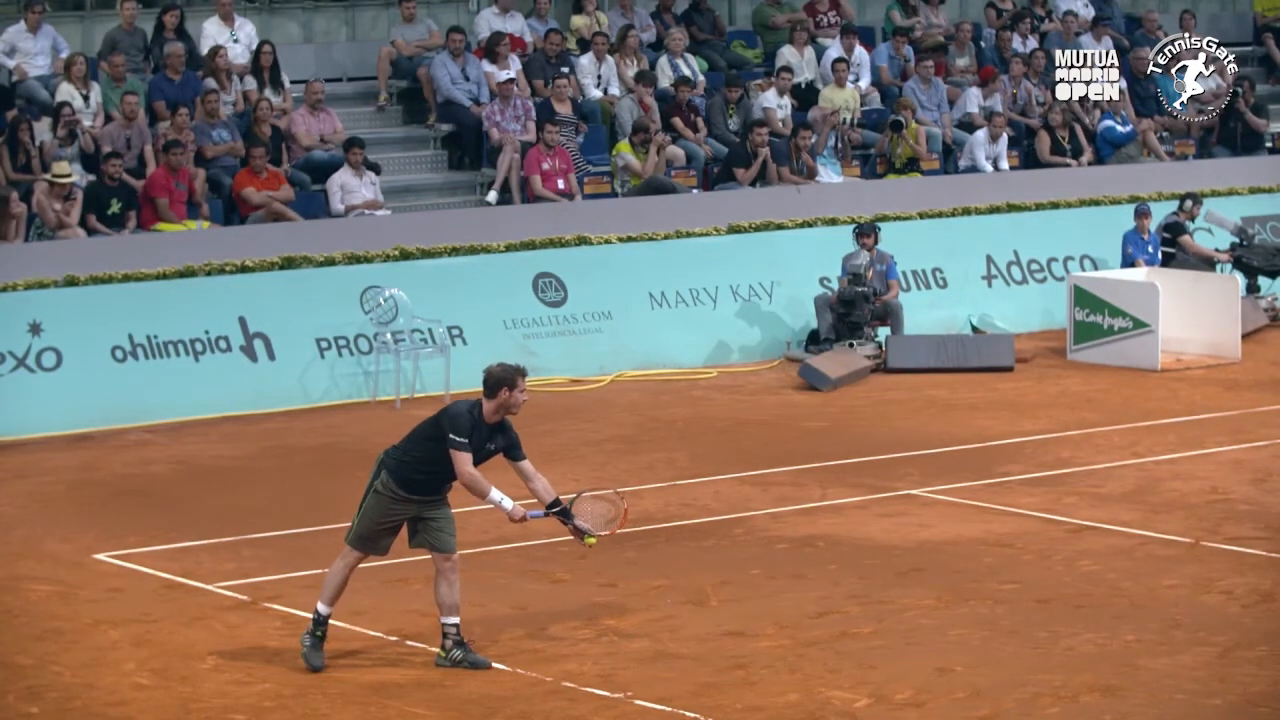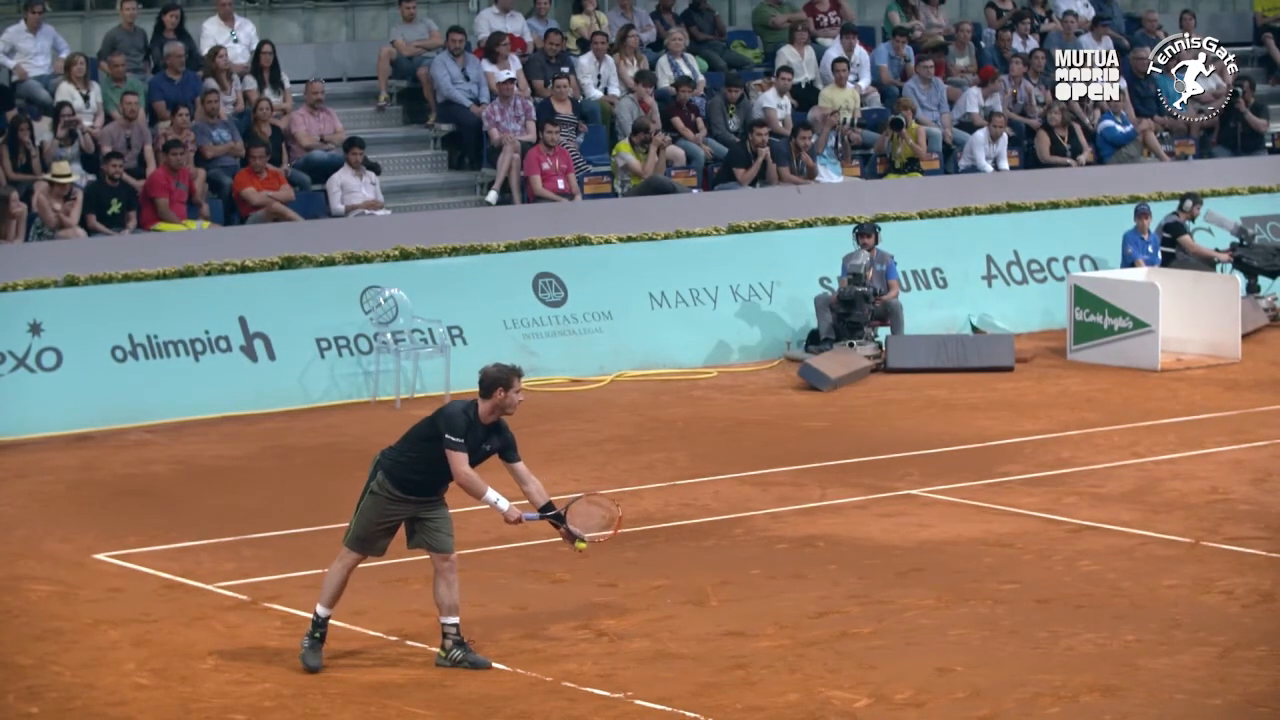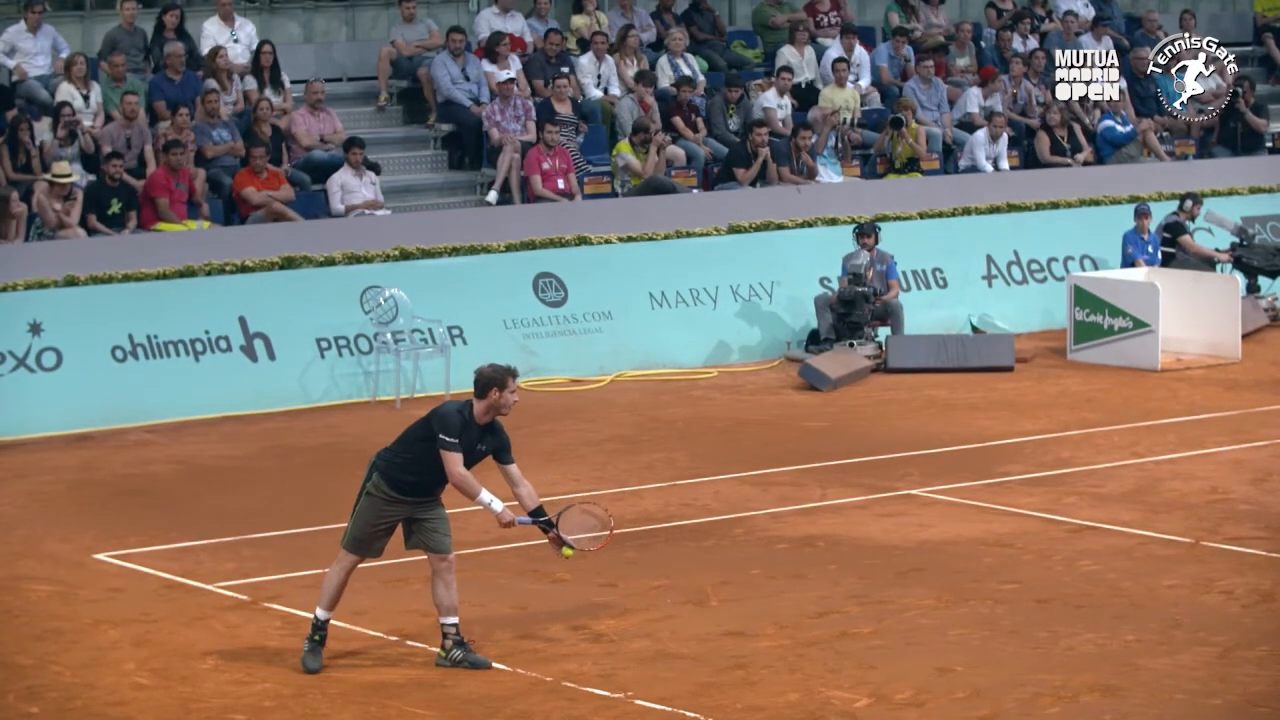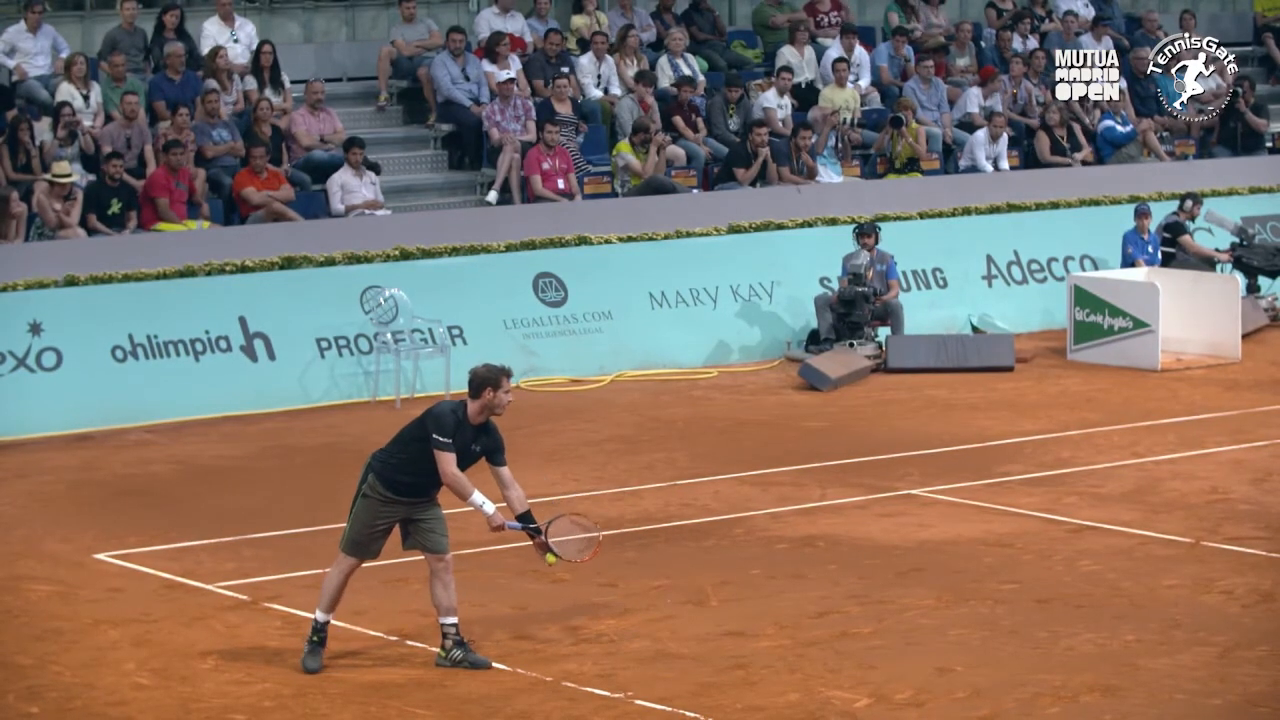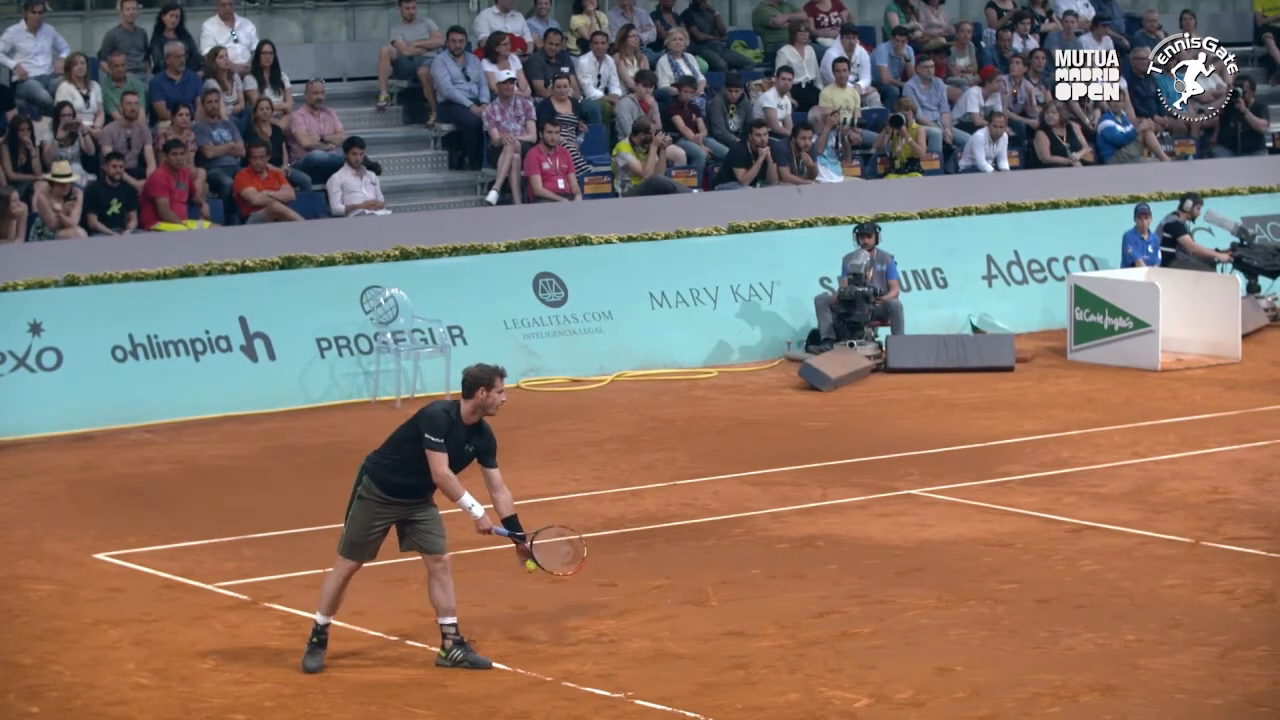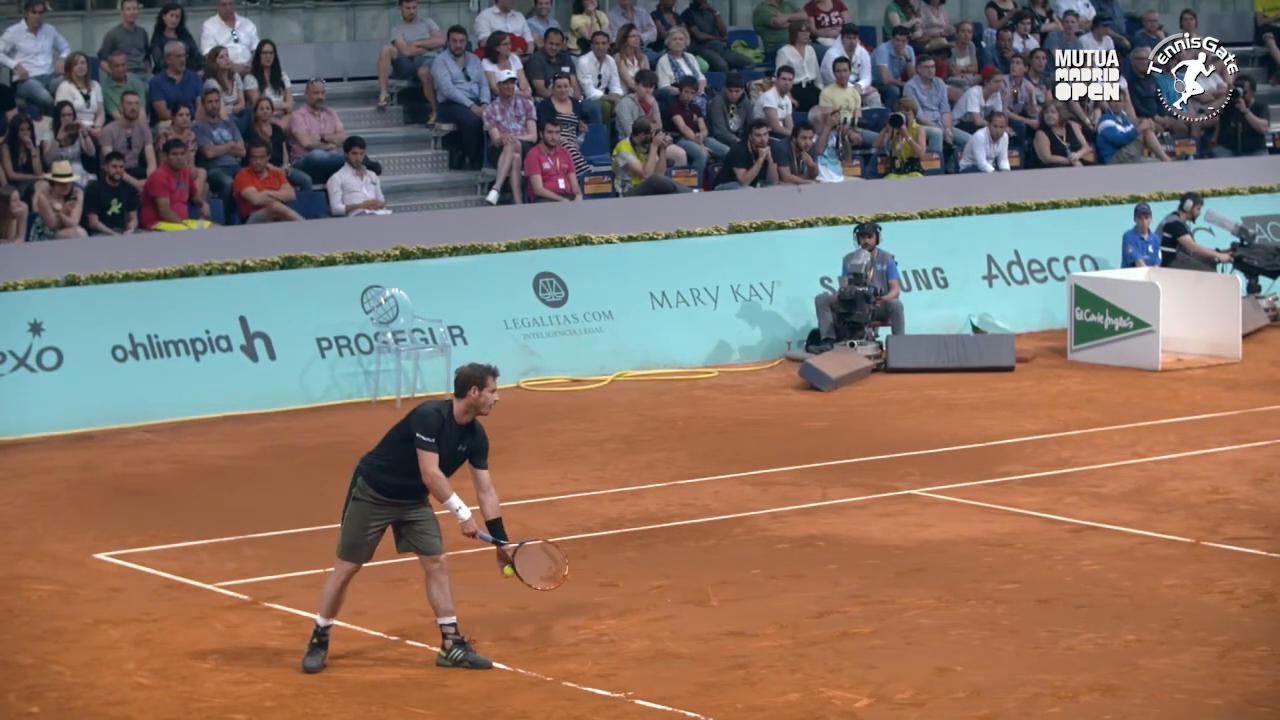
dt=0.2s
person 1, frame 1
left shoulder: (503, 433)
right shoulder: (459, 415)
left elbow: (534, 480)
right elbow: (465, 475)
left wrist: (568, 518)
right wrist: (507, 505)
left hip: (432, 495)
right hip: (393, 485)
left knee: (448, 561)
right knee: (353, 556)
left ankle: (451, 644)
right ankle: (316, 631)
person 1, frame 2
left shoulder: (500, 433)
right shoulder: (456, 416)
left elbow: (528, 482)
right elbow: (462, 474)
left wrist: (559, 522)
right wrist: (503, 506)
left hip: (429, 496)
right hip: (389, 486)
left knee: (447, 561)
right knee: (350, 557)
left ankle: (451, 644)
right ankle: (315, 634)
person 1, frame 3
left shoulder: (495, 434)
right shoulder: (451, 416)
left elbow: (520, 485)
right elbow: (457, 474)
left wrist: (548, 526)
right wrist: (497, 508)
left hip: (425, 497)
right hip: (386, 488)
left knee: (445, 561)
right knee: (349, 559)
left ankle: (451, 644)
right ankle: (316, 636)
person 1, frame 4
left shoulder: (489, 435)
right shoulder: (444, 416)
left elbow: (510, 487)
right elbow: (449, 475)
left wrist: (534, 532)
right wrist: (488, 510)
left hip: (422, 497)
right hip: (382, 489)
left knee: (442, 561)
right knee: (348, 562)
left ankle: (451, 645)
right ankle: (316, 638)
person 1, frame 5
left shoulder: (483, 436)
right shoulder: (437, 416)
left elbow: (498, 490)
right elbow: (441, 475)
left wrist: (519, 536)
right wrist: (476, 512)
left hip: (417, 498)
right hip: (377, 491)
left knee: (440, 562)
right knee: (347, 565)
left ankle: (451, 645)
right ankle: (317, 639)
person 1, frame 6
left shoulder: (476, 436)
right shoulder: (429, 415)
left elbow: (486, 491)
right elbow: (430, 475)
left wrist: (501, 540)
right wrist: (463, 514)
left hip: (412, 499)
right hip: (372, 492)
left knee: (437, 562)
right knee: (346, 567)
left ankle: (451, 644)
right ankle: (319, 640)
